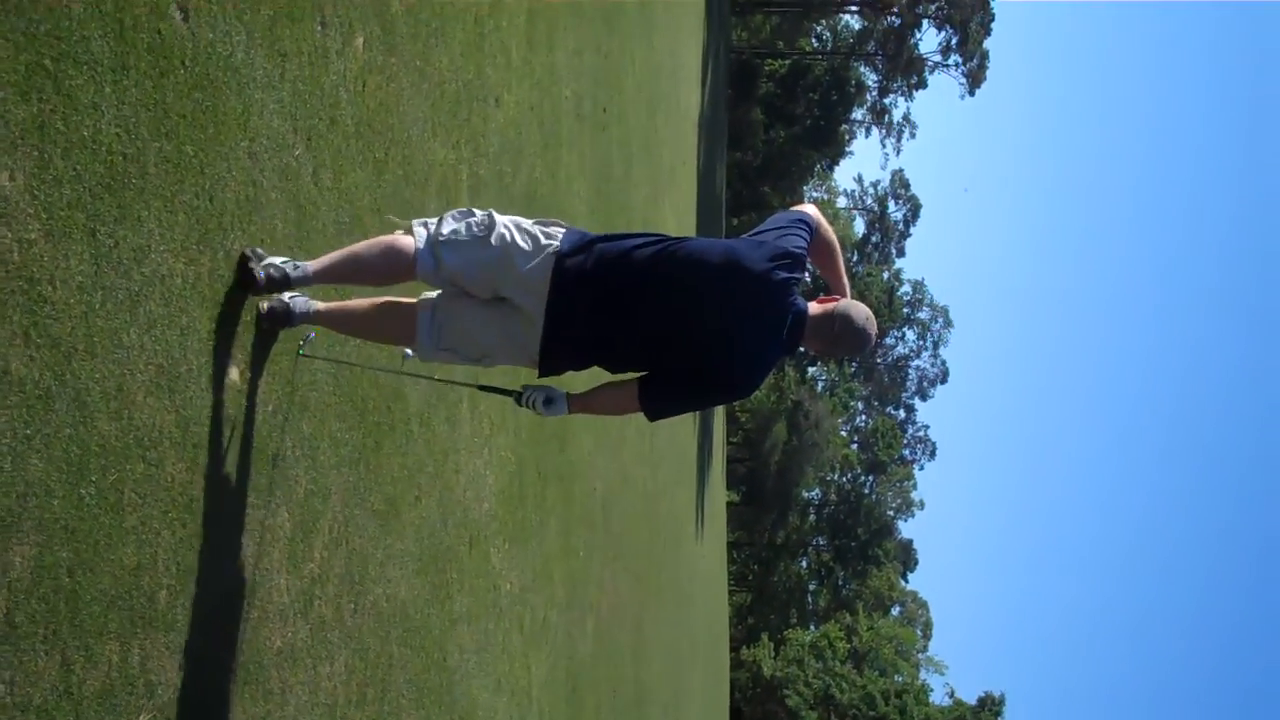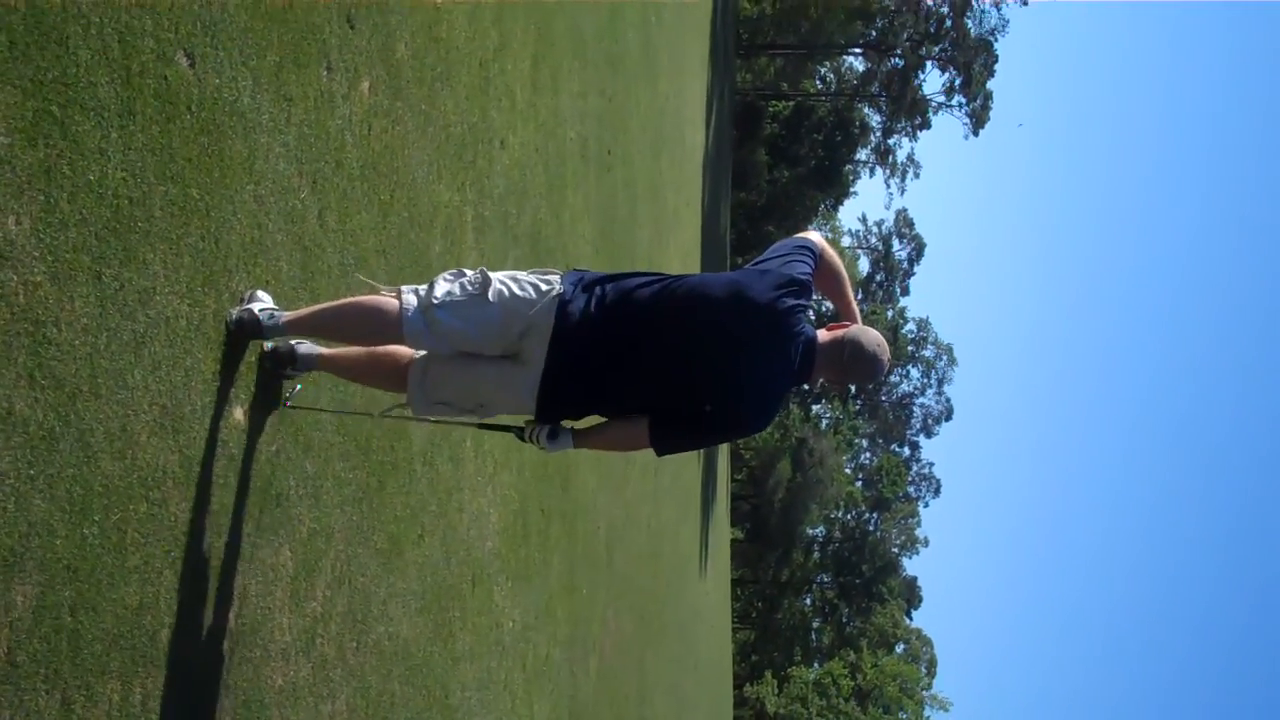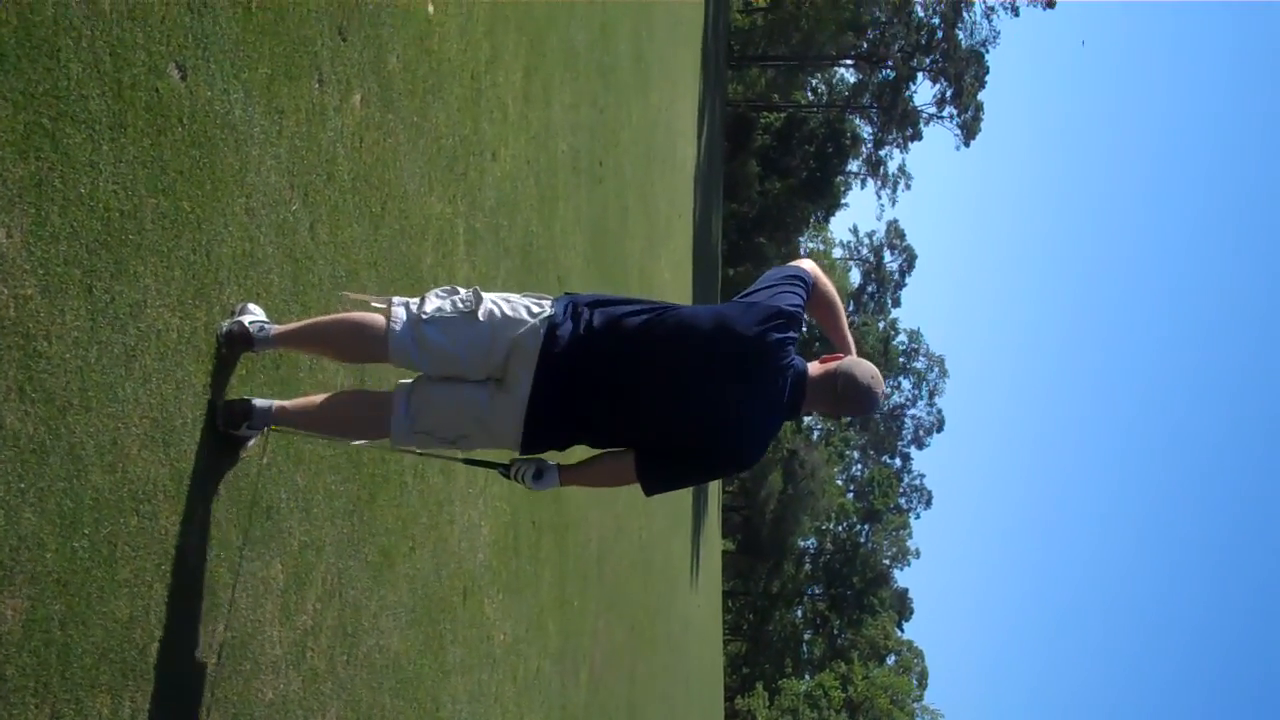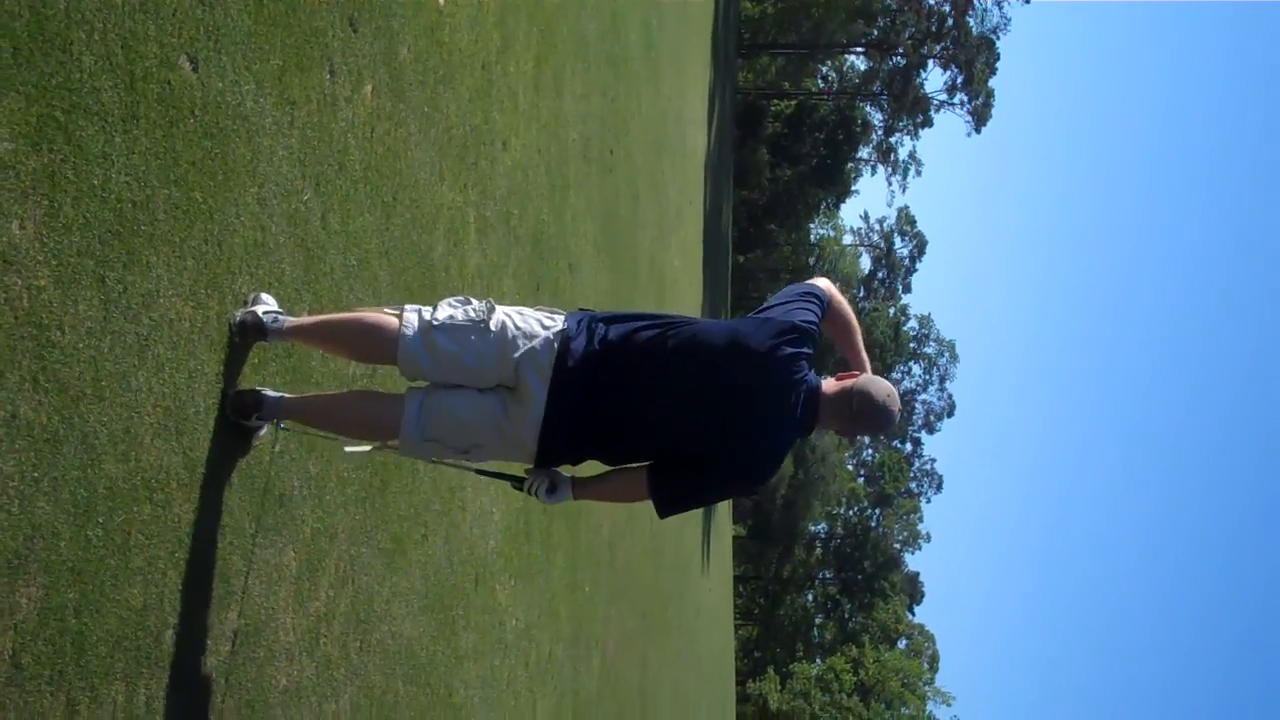
dt=0.4s
person 1, frame 1
left shoulder: (779, 255)
right shoulder: (741, 372)
left elbow: (809, 211)
right elbow: (643, 394)
left wrist: (843, 294)
right wrist: (568, 404)
left hip: (564, 259)
right hip: (559, 341)
left knee: (428, 245)
right knee: (424, 322)
left ankle: (295, 273)
right ankle: (312, 311)
person 1, frame 2
left shoulder: (784, 286)
right shoulder: (755, 407)
left elbow: (814, 241)
right elbow: (650, 430)
left wrist: (853, 322)
right wrist: (571, 439)
left hip: (563, 303)
right hip: (558, 389)
left knee: (411, 313)
right knee: (421, 378)
left ankle: (277, 320)
right ankle: (309, 359)
person 1, frame 3
left shoulder: (776, 318)
right shoulder: (743, 442)
left elbow: (808, 269)
right elbow: (640, 466)
left wrist: (849, 356)
right wrist: (559, 476)
left hip: (550, 328)
right hip: (542, 418)
left knee: (398, 329)
right knee: (402, 413)
left ankle: (265, 331)
right ankle: (273, 412)
person 1, frame 4
left shoulder: (789, 331)
right shoulder: (756, 460)
left elbow: (824, 287)
right elbow: (654, 483)
left wrist: (864, 373)
right wrist: (572, 489)
left hip: (562, 341)
right hip: (553, 431)
left knee: (411, 335)
right knee: (408, 419)
left ankle: (278, 323)
right ankle: (281, 406)
